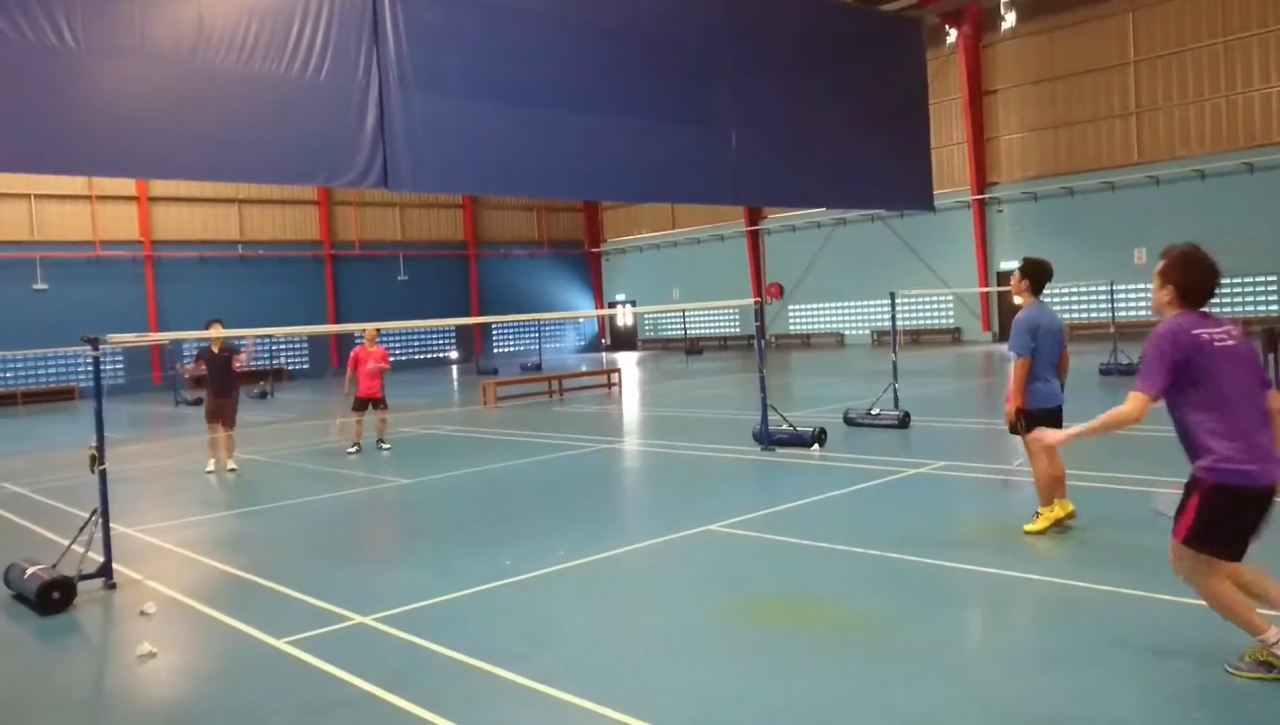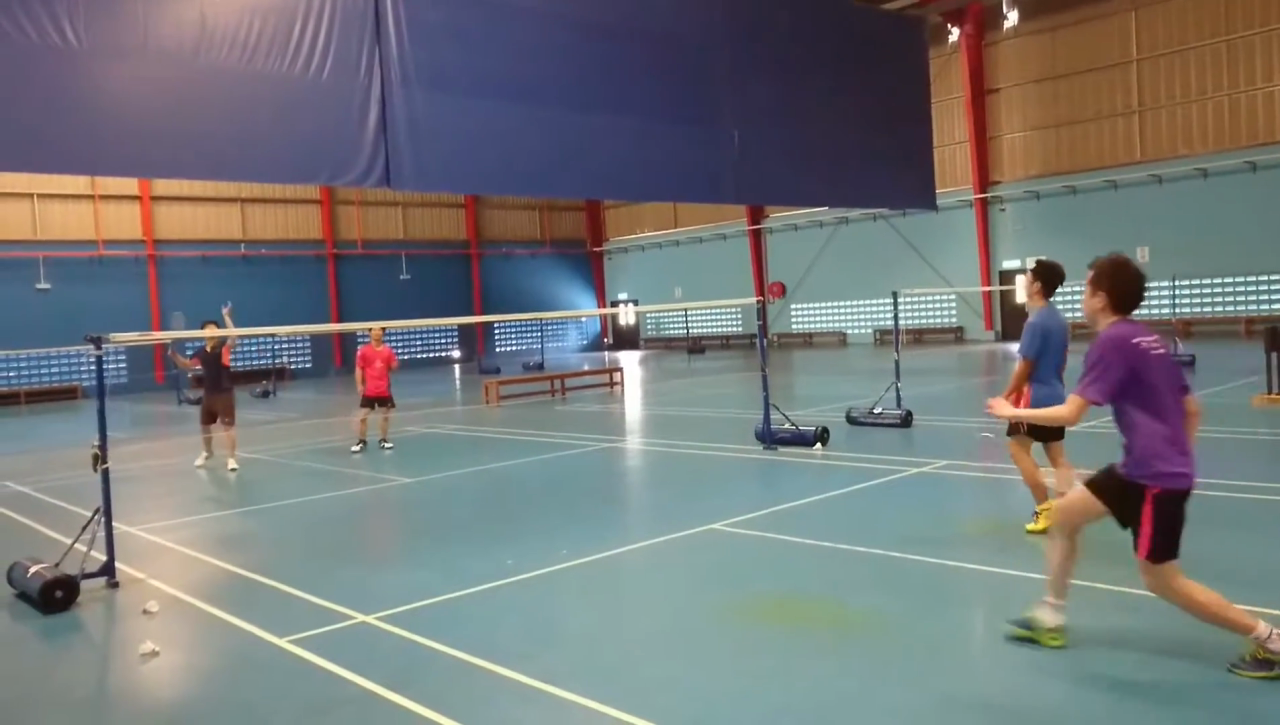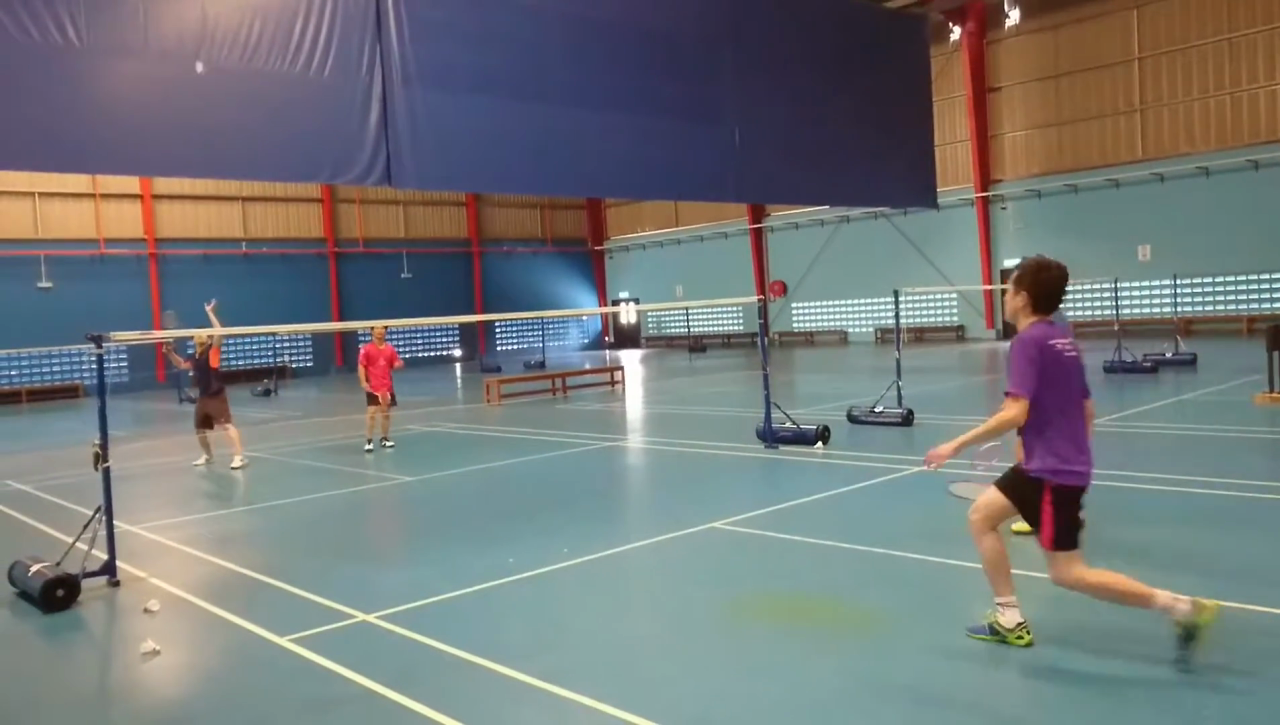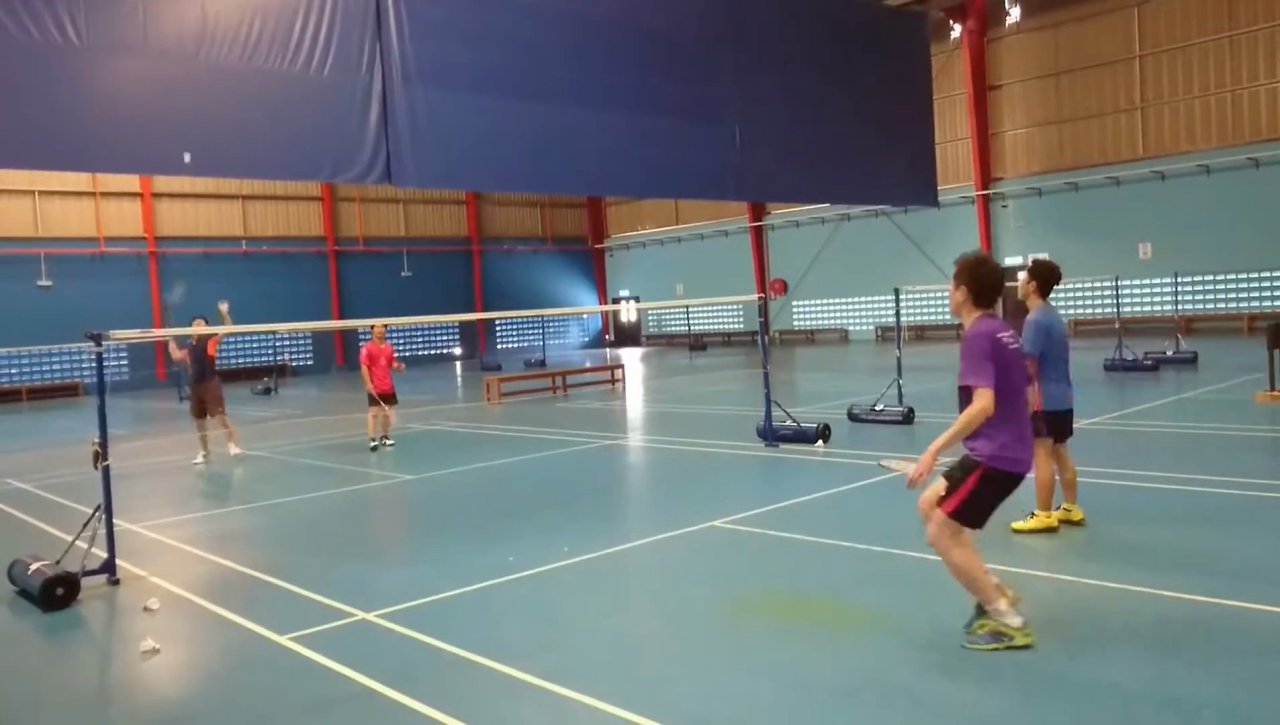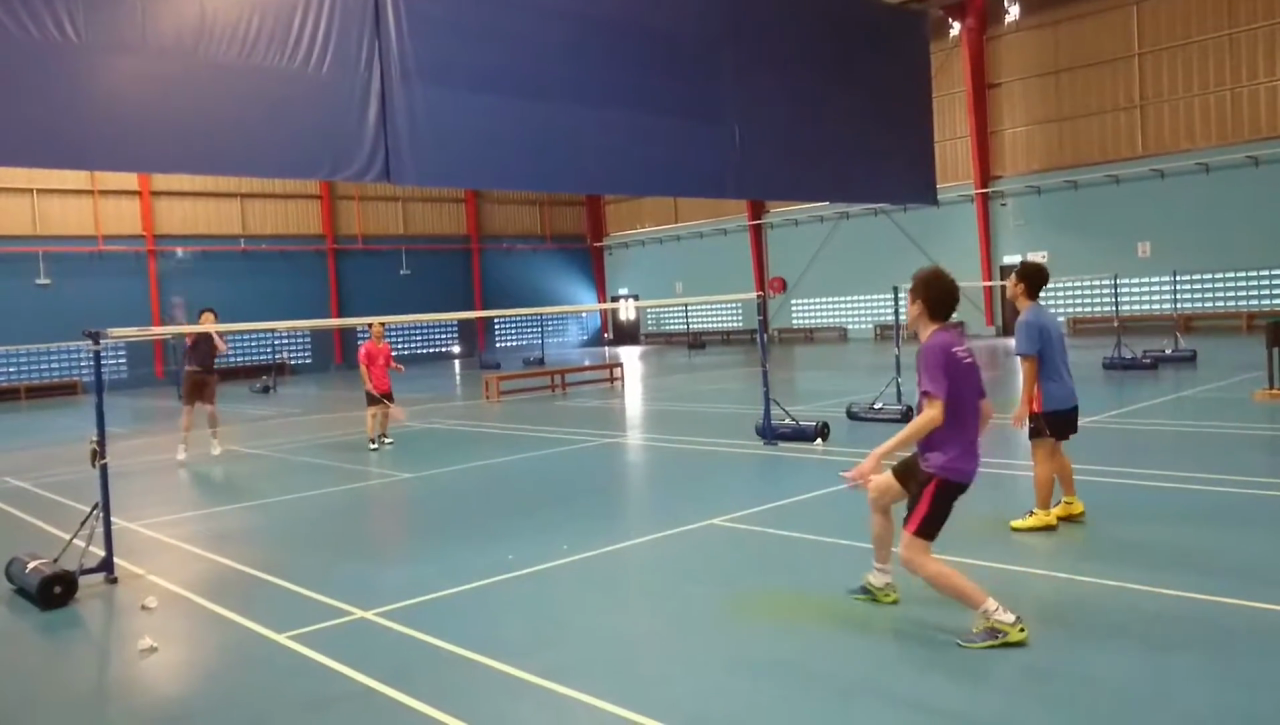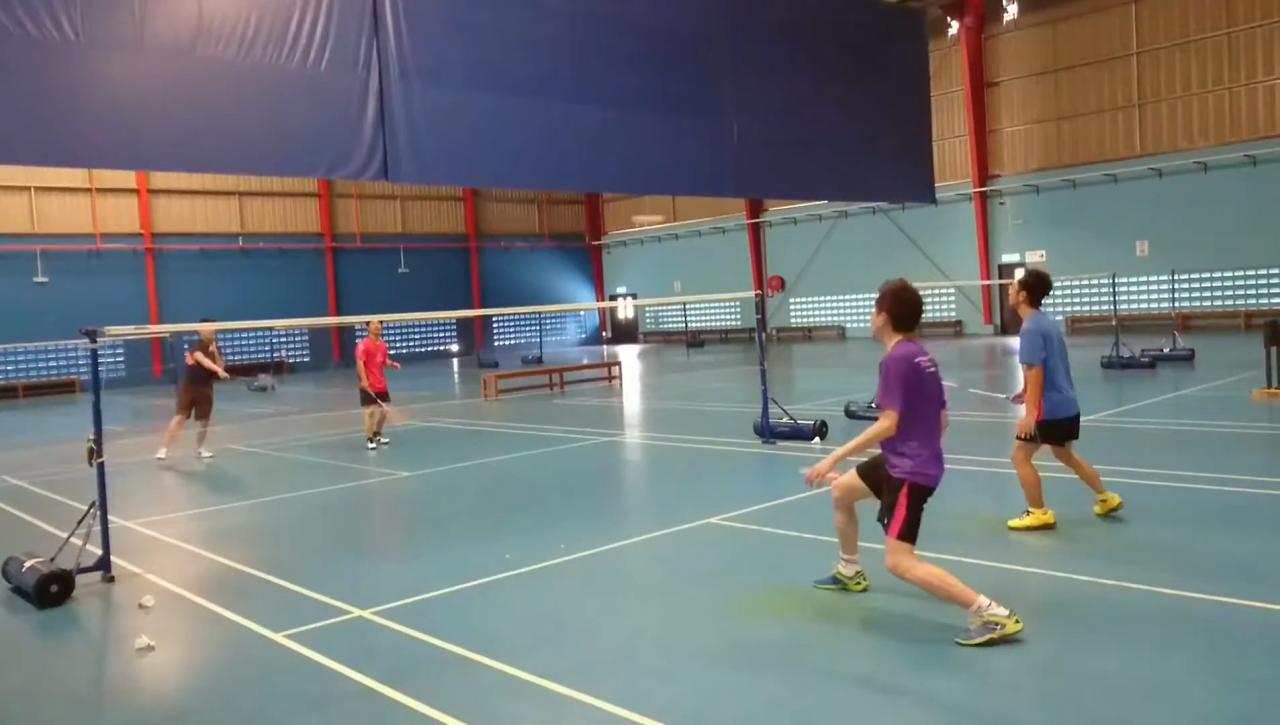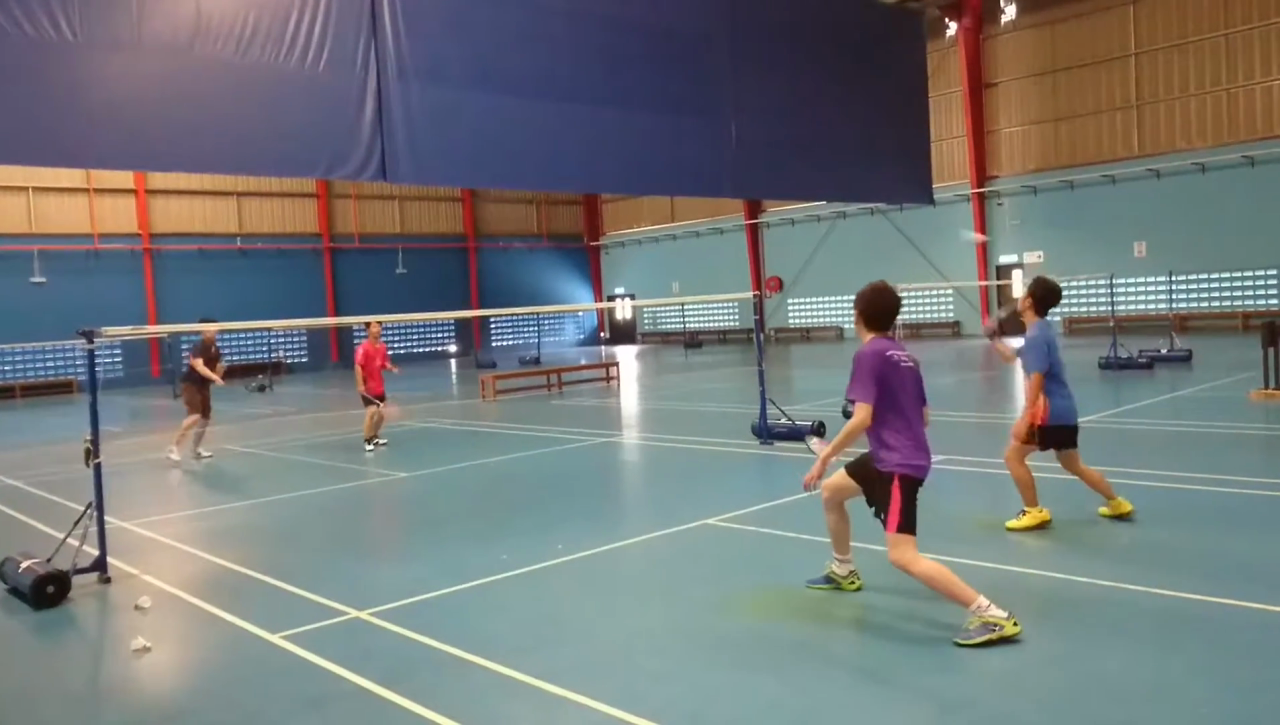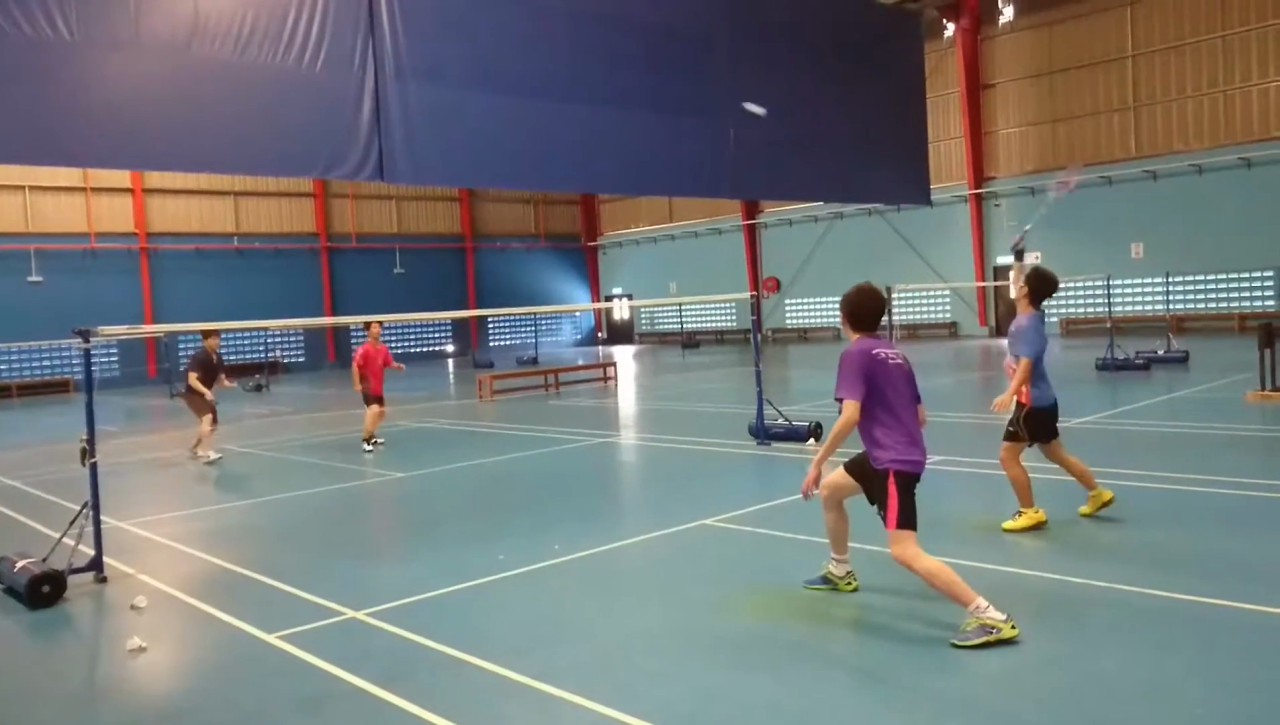
dt=0.2s
person 1, frame 1
left shoulder: (1169, 334)
right shoulder: (1230, 331)
left elbow: (1133, 411)
left wrist: (1067, 435)
left hip: (1222, 474)
left knee: (1187, 561)
right knee: (1218, 560)
person 1, frame 2
left shoulder: (1110, 343)
right shoulder: (1148, 339)
left elbow: (1072, 413)
right elbow: (1191, 409)
left wrist: (1014, 412)
right wrist: (1179, 457)
left hip: (1158, 478)
right hip: (1135, 469)
left knee: (1161, 580)
right knee: (1061, 518)
right ankle: (1048, 620)
person 1, frame 3
left shoulder: (1028, 341)
right shoulder: (1061, 340)
left elbow: (1015, 414)
right elbow: (1086, 411)
left wrist: (956, 444)
left hip: (1053, 471)
right hip: (1041, 466)
left knee: (1067, 572)
right knee: (980, 518)
left ankle: (1183, 609)
right ankle: (1009, 619)
person 1, frame 4
left shoulder: (978, 335)
right shoulder: (1002, 332)
left elbow: (983, 405)
right elbow: (1028, 398)
left wrist: (932, 453)
left hip: (994, 457)
right hip: (1008, 451)
left knee: (942, 536)
right knee: (930, 505)
left ankle: (1012, 622)
right ankle: (994, 594)
person 1, frame 5
left shoulder: (935, 348)
right shoulder: (958, 345)
left elbow: (933, 416)
right elbow: (984, 411)
left wrist: (878, 455)
left hip: (942, 466)
right hip: (942, 458)
left knee: (913, 555)
right knee: (877, 494)
left ankle: (1001, 619)
right ankle: (881, 581)
person 1, frame 6
left shoulder: (896, 359)
right shoulder: (921, 356)
left elbow: (887, 426)
right elbow: (942, 421)
left wrist: (834, 458)
left hip: (909, 471)
right hip: (899, 462)
left knee: (900, 563)
right knee: (840, 491)
left ankle: (994, 614)
right ankle: (850, 571)
person 1, frame 7
left shoulder: (868, 354)
right shoulder: (903, 355)
left elbow: (862, 418)
right elbow: (923, 417)
left wrist: (823, 458)
left hip: (898, 465)
right hip: (886, 457)
left knee: (903, 556)
right knee: (830, 492)
left ankle: (991, 615)
right ankle: (843, 571)
person 1, frame 8
left shoulder: (855, 354)
right shoulder: (895, 354)
left elbow: (850, 416)
right elbow: (921, 416)
left wrist: (817, 462)
left hip: (894, 462)
right hip: (884, 455)
left knee: (905, 552)
right knee: (828, 491)
left ankle: (990, 617)
right ankle: (840, 571)
person 2, frame 1
left shoulder: (1024, 318)
right shoulder: (1052, 316)
left elbow: (1023, 363)
right elbow: (1064, 358)
left wrist: (1012, 399)
left hip: (1030, 397)
right hip: (1052, 396)
left knee: (1037, 453)
right knee: (1049, 452)
left ankle: (1048, 512)
right ankle: (1061, 504)
person 2, frame 2
left shoulder: (1037, 321)
right shoulder: (1059, 318)
left elbow: (1026, 366)
left wrist: (1006, 396)
left hip: (1034, 397)
right hip: (1055, 397)
left knee: (1019, 451)
right knee: (1056, 455)
left ankle: (1046, 508)
person 2, frame 3
left shoulder: (1040, 321)
right shoulder: (1059, 319)
left elbow: (1032, 365)
left wrist: (1017, 399)
left hip: (1043, 400)
right hip: (1061, 399)
left knee: (1028, 456)
right knee: (1063, 456)
left ankle: (1040, 515)
right ankle: (1070, 510)
person 2, frame 4
left shoulder: (1035, 319)
right shoulder: (1055, 316)
left elbow: (1032, 365)
left hip: (1046, 400)
right hip: (1063, 397)
left knee: (1042, 456)
right knee: (1061, 454)
left ankle: (1043, 516)
right ankle: (1071, 508)
person 2, frame 5
left shoulder: (1027, 321)
right shoulder: (1045, 316)
left elbow: (1031, 364)
left wrist: (1024, 402)
left hip: (1047, 400)
right hip: (1066, 397)
left knee: (1040, 456)
right knee: (1054, 451)
left ankle: (1043, 514)
right ankle: (1070, 502)
person 2, frame 6
left shoulder: (1031, 328)
right shoulder: (1046, 322)
left elbow: (1035, 371)
left wrist: (1031, 410)
right wrist: (1026, 391)
left hip: (1048, 406)
right hip: (1067, 404)
left knee: (1021, 456)
right knee: (1067, 456)
left ankle: (1039, 513)
right ankle: (1106, 497)
person 2, frame 7
left shoulder: (1037, 337)
right shoulder: (1038, 331)
left elbow: (1037, 380)
right elbow: (1016, 356)
left wrist: (1024, 419)
right wrist: (996, 341)
left hip: (1049, 414)
right hip: (1064, 413)
left knee: (1014, 456)
right knee: (1074, 465)
left ankle: (1034, 512)
right ankle: (1117, 504)
person 2, frame 8
left shoulder: (1028, 325)
right shoulder: (1032, 315)
left elbow: (1026, 365)
right elbow: (1015, 279)
left wrist: (1009, 394)
right wrist: (1018, 256)
left hip: (1032, 401)
right hip: (1044, 400)
left knee: (1008, 455)
right knee: (1057, 454)
left ankle: (1029, 513)
right ankle: (1098, 494)
